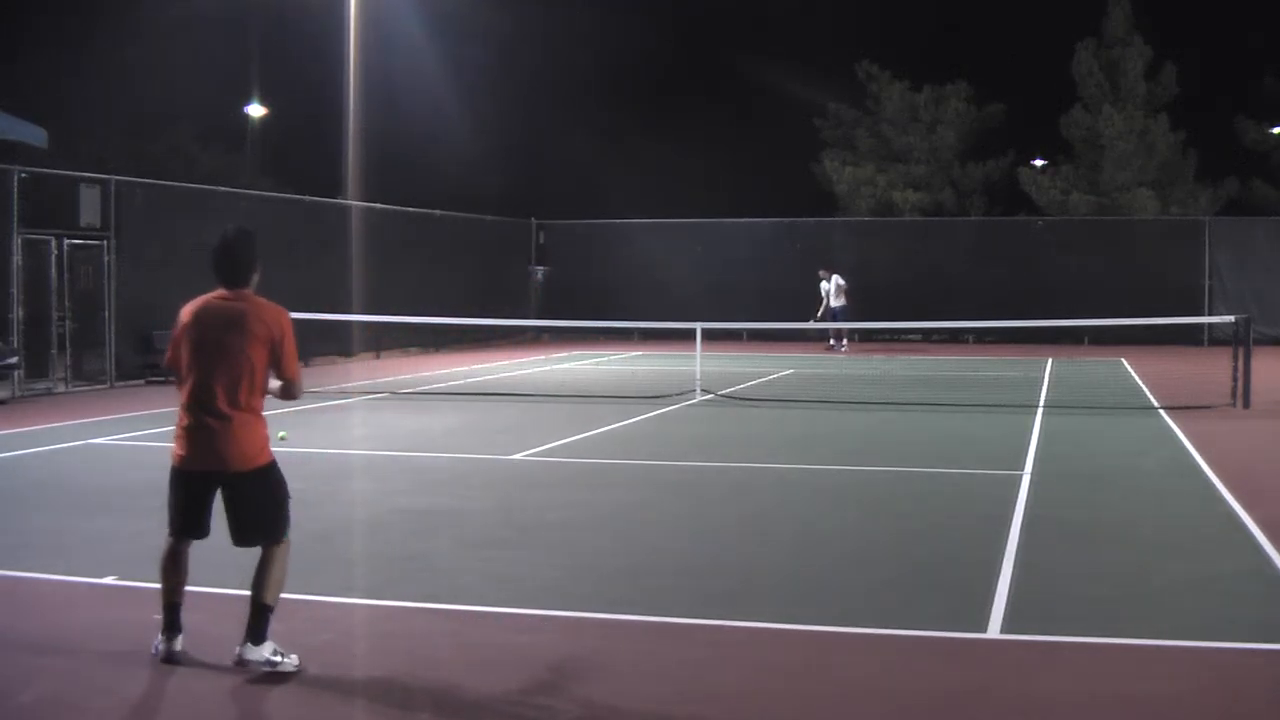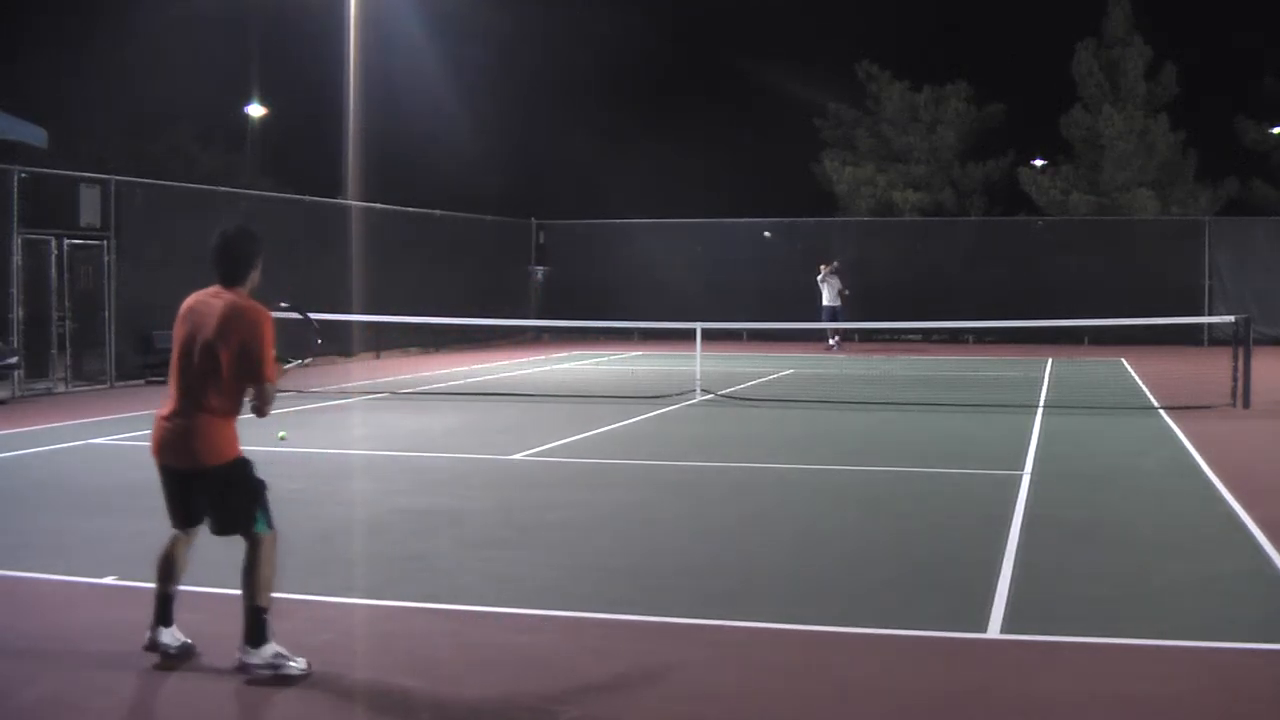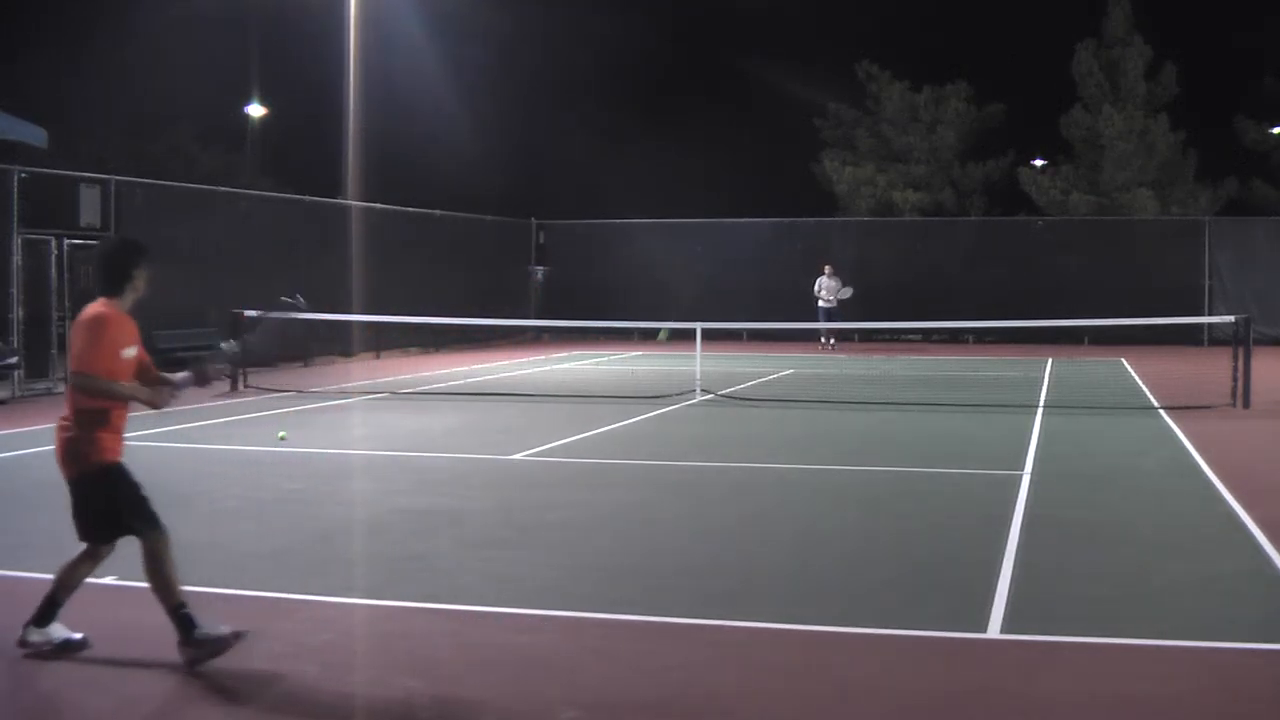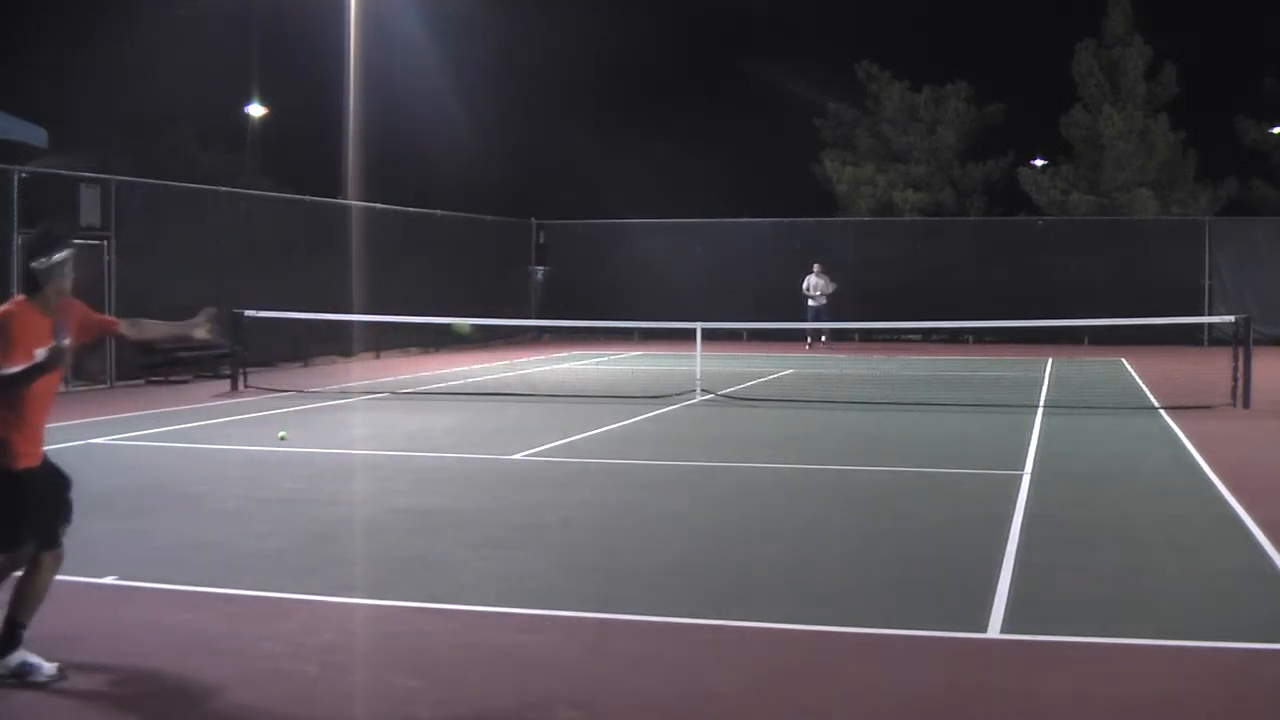
dt=0.5s
person 1, frame 1
left shoulder: (190, 313)
right shoulder: (272, 318)
left elbow: (177, 375)
right elbow: (292, 390)
left hip: (191, 448)
right hip: (245, 450)
left knee: (179, 539)
right knee: (276, 544)
left ankle: (170, 636)
right ankle: (255, 644)
person 1, frame 2
left shoulder: (190, 305)
right shoulder: (254, 317)
right elbow: (263, 395)
right wrist: (260, 403)
left hip: (168, 437)
right hip: (212, 445)
left knee: (184, 530)
right knee: (263, 537)
left ankle: (162, 629)
right ankle: (256, 647)
person 1, frame 3
left shoulder: (123, 322)
right shoulder: (98, 319)
left elbow: (147, 379)
right elbow: (81, 380)
left wrist: (188, 378)
right wrist: (141, 394)
left hip: (95, 450)
right hip: (90, 451)
left knee: (101, 543)
right knee: (153, 534)
left ankle: (39, 626)
right ankle: (190, 634)
person 1, frame 4
left shoulder: (68, 312)
left elbow: (126, 329)
left wrist: (183, 331)
right wrist: (42, 363)
left knee: (56, 514)
right knee: (47, 552)
